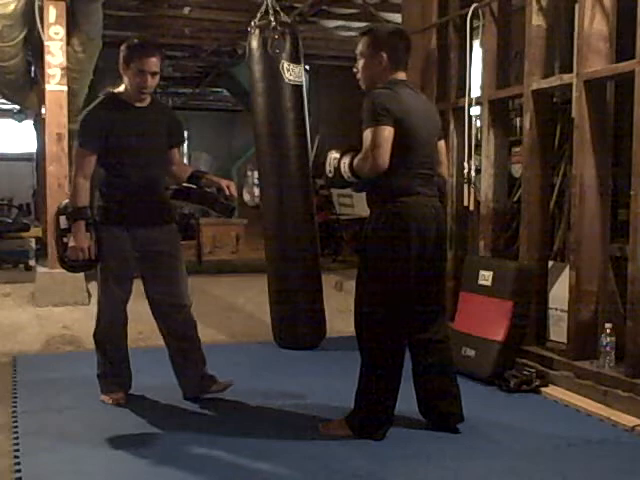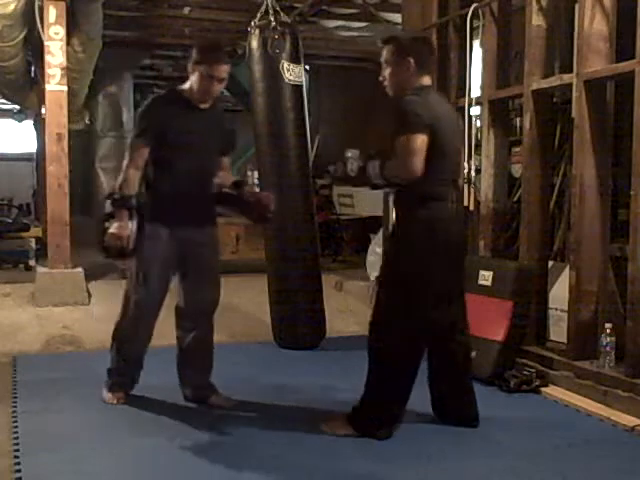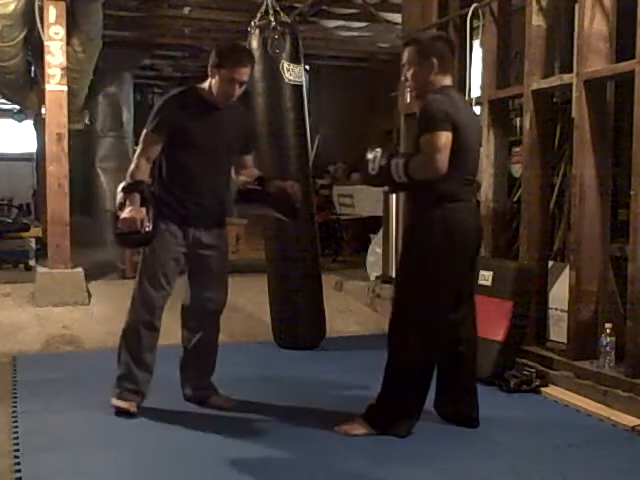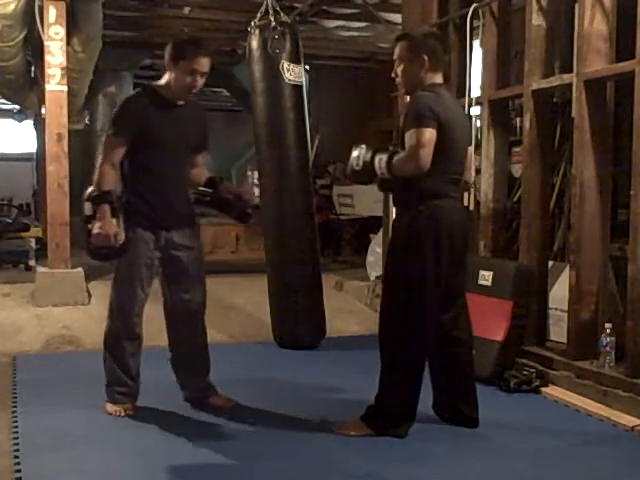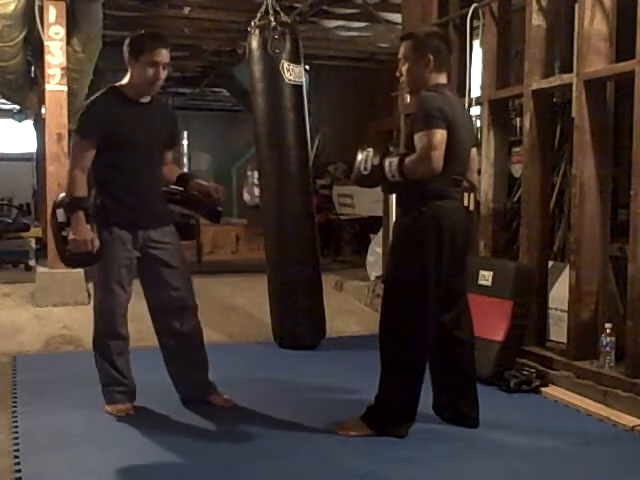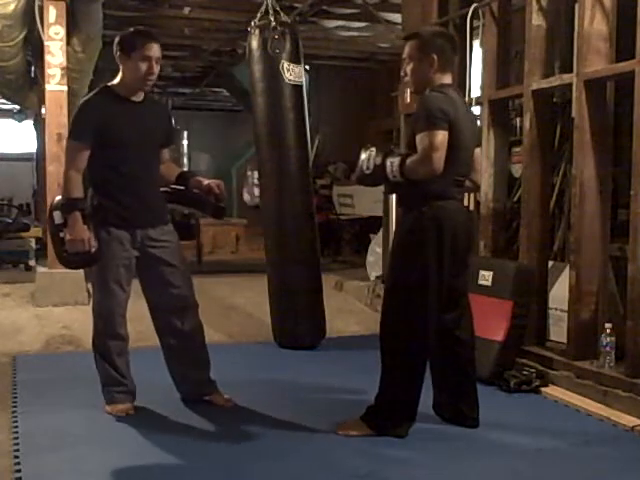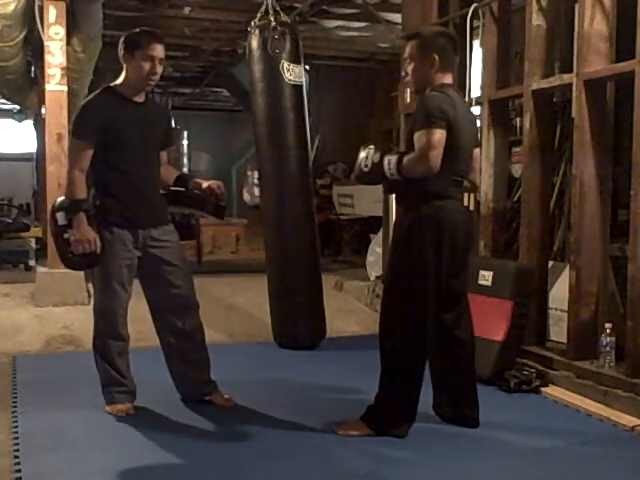
dt=0.5s
person 1, frame 1
left shoulder: (380, 99)
right shoulder: (425, 104)
left elbow: (376, 161)
right elbow: (440, 169)
left wrist: (343, 165)
left hip: (396, 217)
right hip: (430, 213)
left knee: (380, 320)
right knee: (428, 317)
left ankle: (369, 419)
right ankle: (443, 409)
person 1, frame 2
left shoulder: (412, 105)
right shoulder: (443, 107)
left elbow: (410, 167)
right wrist: (387, 169)
left hip: (424, 222)
right hip: (450, 218)
left knee: (396, 321)
right knee: (446, 317)
left ankle: (371, 418)
right ankle: (458, 406)
person 1, frame 3
left shoulder: (435, 106)
right shoulder: (465, 109)
left elbow: (435, 164)
left wrist: (391, 168)
right wrist: (403, 170)
left hip: (438, 220)
right hip: (464, 218)
left knee: (415, 320)
right knee: (456, 316)
left ankle: (390, 415)
right ankle: (460, 406)
person 1, frame 4
left shoulder: (422, 102)
right shoulder: (456, 108)
left elbow: (418, 159)
left wrist: (374, 164)
left hip: (424, 218)
right hip: (452, 215)
left knee: (405, 319)
right knee: (449, 315)
left ankle: (389, 416)
right ankle: (459, 406)
person 1, frame 5
left shoulder: (429, 103)
right shoulder: (458, 108)
left elbow: (429, 161)
left wrist: (382, 168)
left hip: (427, 219)
right hip: (453, 216)
left knee: (406, 319)
right knee: (450, 314)
left ankle: (388, 416)
right ankle: (460, 406)
person 1, frame 6
left shoulder: (433, 103)
right shoulder: (463, 109)
left elbow: (430, 162)
left wrist: (384, 168)
left hip: (428, 219)
right hip: (455, 216)
left knee: (406, 318)
right knee: (451, 314)
left ankle: (388, 417)
right ankle: (460, 406)
person 1, frame 7
left shoulder: (432, 103)
right shoulder: (464, 109)
left elbow: (426, 161)
left wrist: (383, 166)
left hip: (427, 218)
right hip: (454, 215)
left knee: (405, 318)
right knee: (451, 314)
left ankle: (389, 416)
right ankle: (459, 405)
person 2, frame 1
left shoulder: (166, 117)
right shoulder: (99, 116)
right elbow: (82, 176)
left wrist: (206, 179)
right wrist: (79, 227)
left hip: (160, 224)
right hip: (115, 227)
left knee: (175, 303)
right knee: (112, 308)
left ankle: (196, 379)
right ankle: (114, 383)
person 2, frame 2
left shoulder: (220, 121)
right shoulder: (158, 110)
right elbow: (134, 166)
left wrist: (246, 193)
right wrist: (121, 217)
left hip: (201, 226)
right hip: (157, 224)
left knee: (201, 306)
right knee: (141, 303)
left ankle: (197, 384)
right ankle: (119, 382)
person 2, frame 3
left shoulder: (241, 120)
right shoulder: (176, 106)
left elbow: (244, 170)
right elbow: (144, 158)
left wrist: (271, 184)
right wrist: (134, 201)
left hip: (212, 226)
right hip: (169, 222)
left knee: (208, 306)
right knee: (148, 303)
left ankle: (199, 385)
right ankle: (130, 388)
person 2, frame 4
left shoulder: (197, 116)
right shoulder: (137, 107)
right elbow: (109, 164)
left wrist: (220, 187)
right wrist: (105, 215)
left hip: (182, 227)
right hip: (139, 226)
left knee: (190, 308)
right knee: (127, 309)
left ankle: (198, 387)
right ankle: (121, 392)
person 2, frame 5
left shoulder: (165, 114)
right shoulder: (102, 108)
right elbow: (79, 169)
left wrist: (192, 183)
right wrist: (78, 220)
left hip: (159, 226)
right hip: (114, 228)
left knee: (179, 306)
right knee: (111, 312)
left ankle: (197, 386)
right ankle: (118, 393)
person 2, frame 6
left shoulder: (159, 112)
right shoulder: (95, 108)
right elbow: (74, 170)
left wrist: (193, 181)
right wrist: (75, 220)
left hip: (157, 225)
right hip: (111, 228)
left knee: (181, 305)
right knee: (111, 313)
left ankle: (198, 385)
right ankle: (118, 392)
person 2, frame 7
left shoulder: (159, 114)
right shoulder: (98, 108)
right elbow: (77, 170)
left wrist: (193, 183)
right wrist: (79, 220)
left hip: (158, 226)
right hip: (113, 228)
left knee: (181, 306)
right knee: (111, 313)
left ankle: (198, 385)
right ankle: (118, 393)
